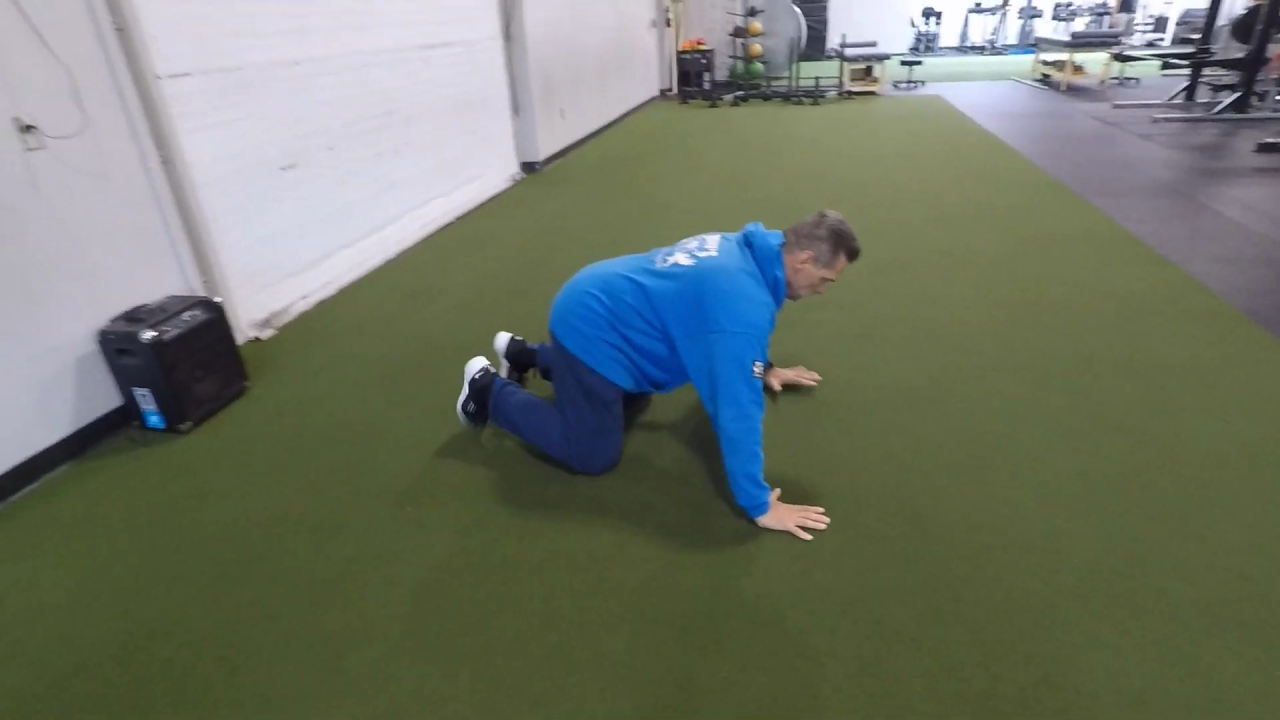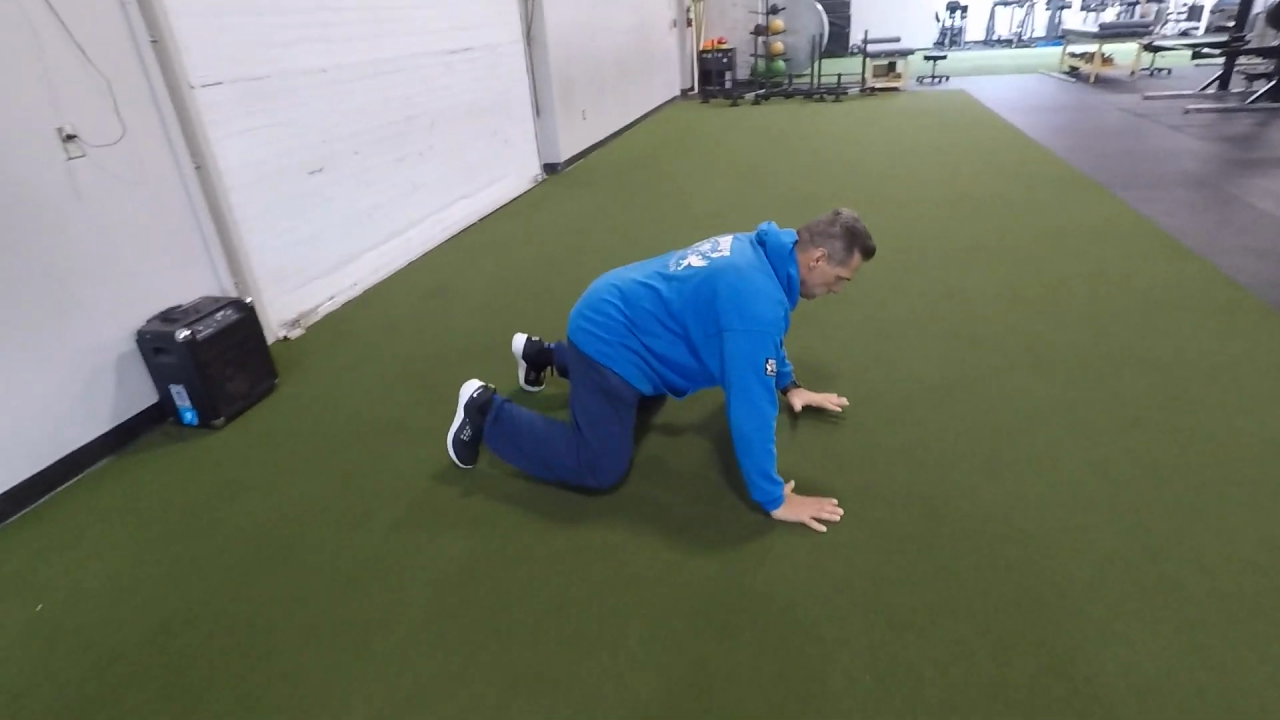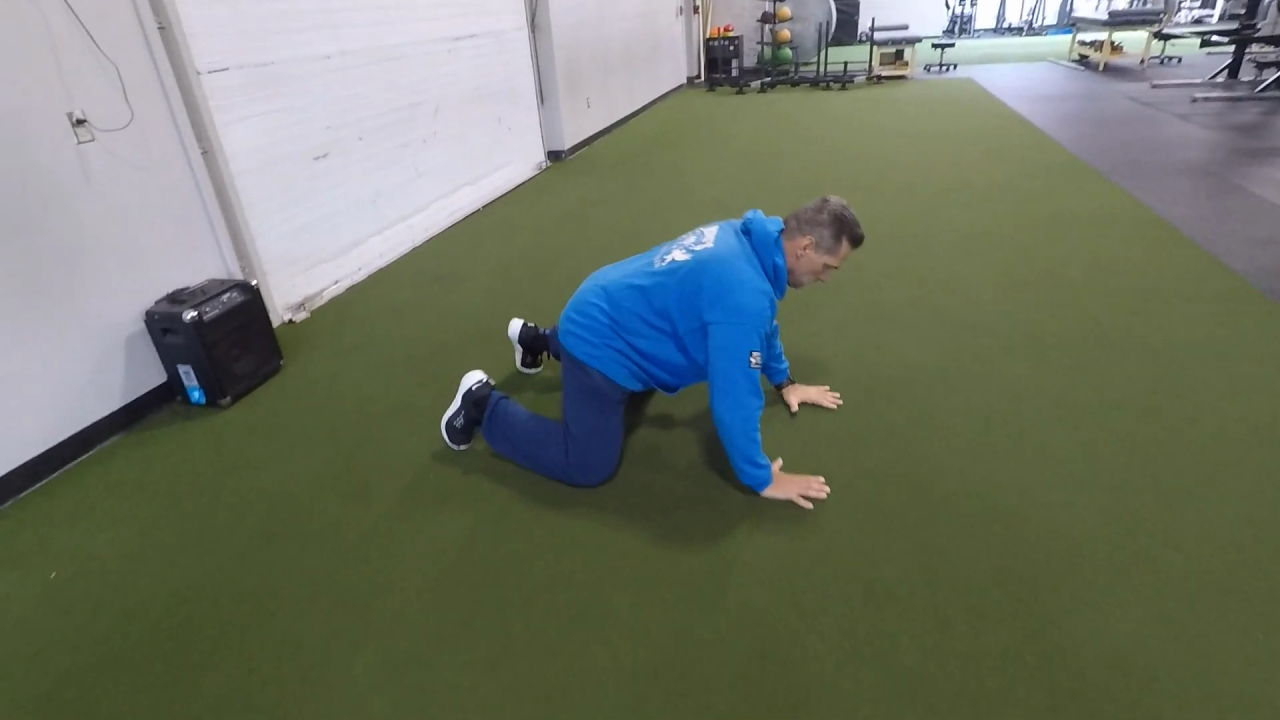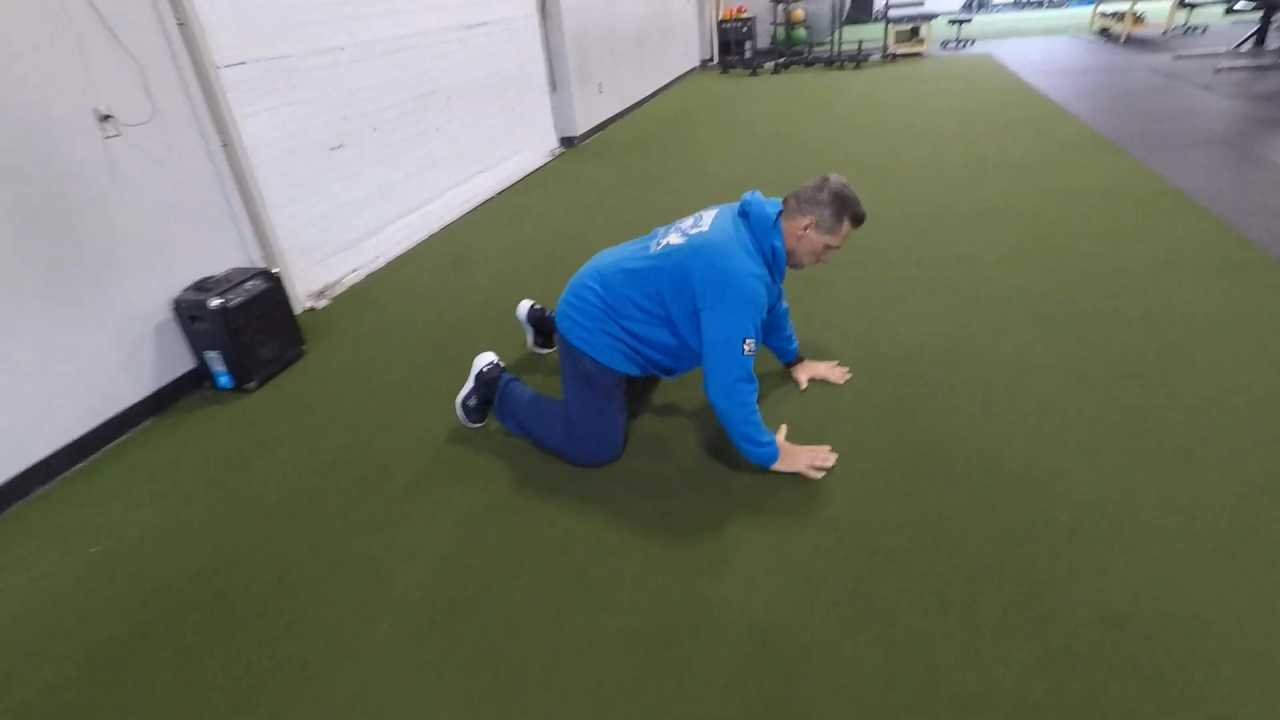
dt=0.2s
person 1, frame 1
left shoulder: (747, 251)
right shoulder: (746, 303)
right elbow: (738, 410)
left wrist: (764, 368)
right wrist: (759, 505)
left hip: (594, 303)
right hip: (590, 329)
left knee: (631, 402)
right knee: (594, 453)
left ankle: (525, 355)
right ankle: (488, 390)
person 1, frame 2
left shoulder: (762, 250)
right shoulder: (760, 301)
right elbow: (752, 408)
left wrist: (788, 385)
right wrist: (773, 498)
left hip: (613, 311)
right hip: (608, 336)
left knee: (647, 399)
right knee: (601, 468)
left ankle: (543, 354)
right ankle: (486, 414)
person 1, frame 3
left shoulder: (751, 239)
right shoulder: (744, 292)
right elbow: (736, 399)
left wrist: (784, 381)
right wrist: (762, 479)
left hip: (604, 313)
right hip: (599, 342)
left knee: (638, 391)
right knee: (590, 466)
left ankle: (539, 339)
right ankle: (483, 404)
person 1, frame 4
left shoulder: (754, 223)
right shoulder: (738, 276)
left elbow: (770, 300)
right elbow: (729, 384)
left wrist: (793, 360)
right wrist: (769, 455)
left hip: (609, 296)
right hip: (596, 327)
left knee: (645, 371)
right knee: (595, 447)
left ankle: (545, 321)
right ankle: (495, 386)
